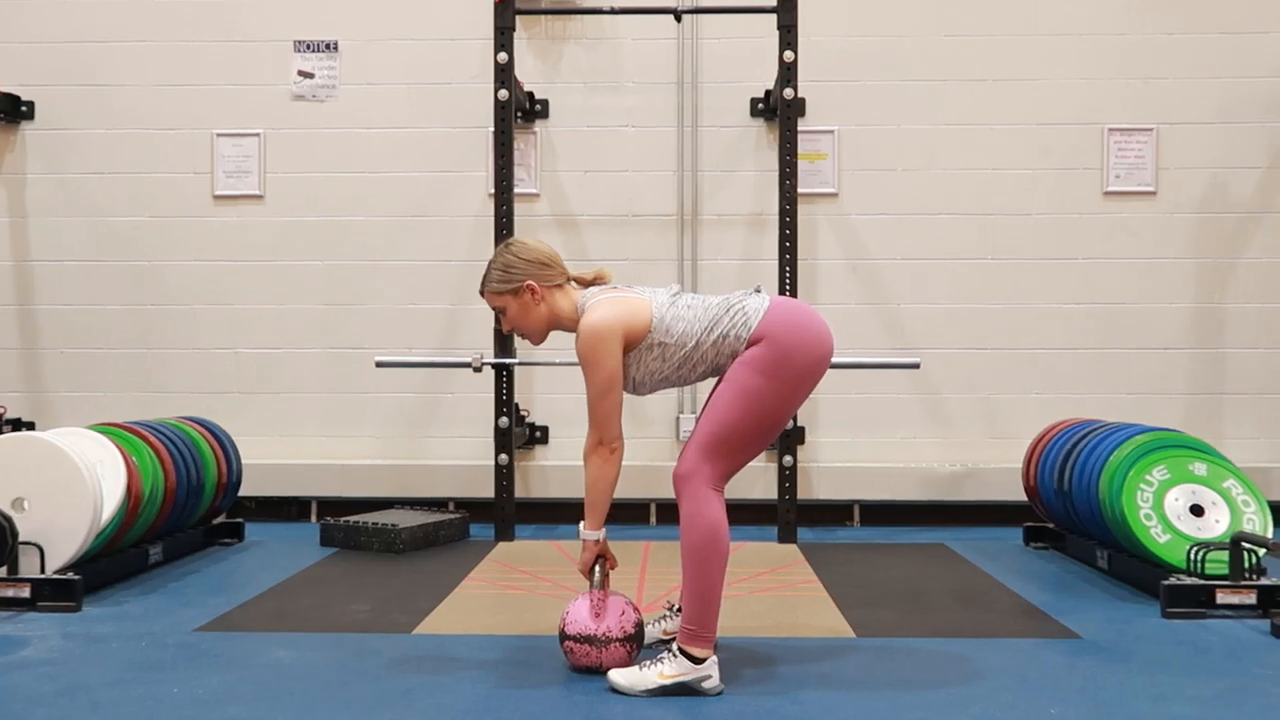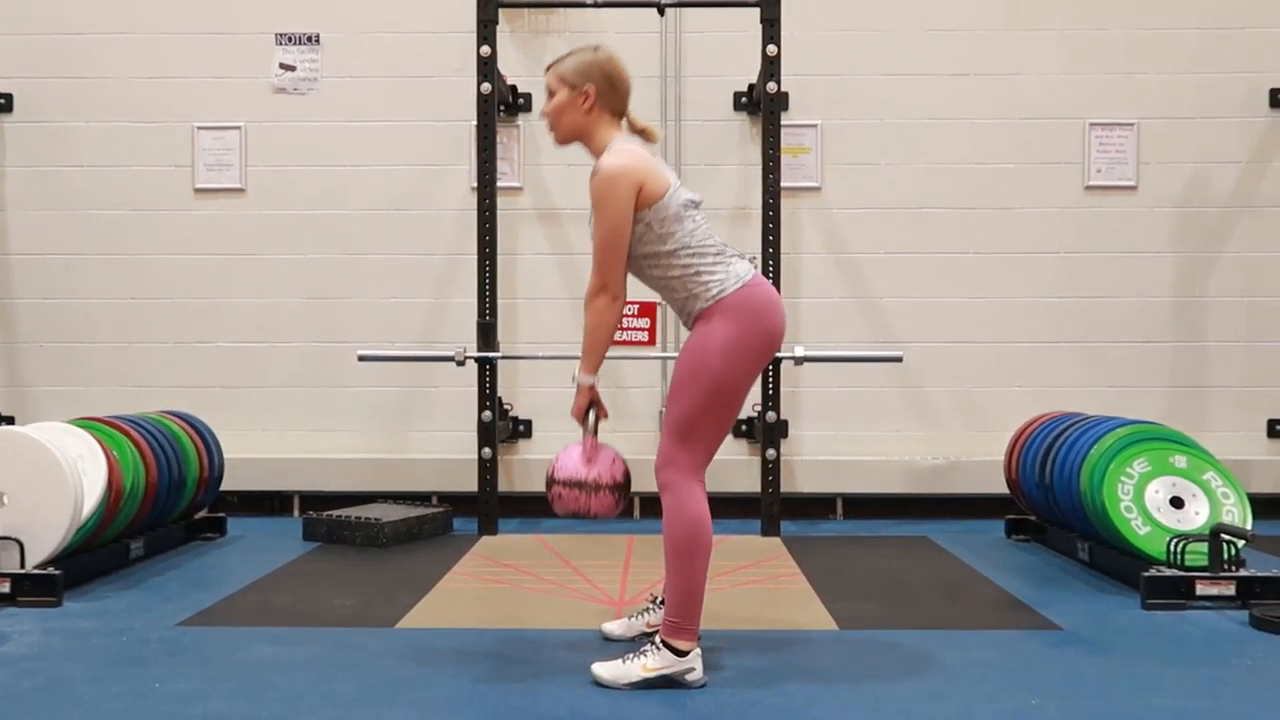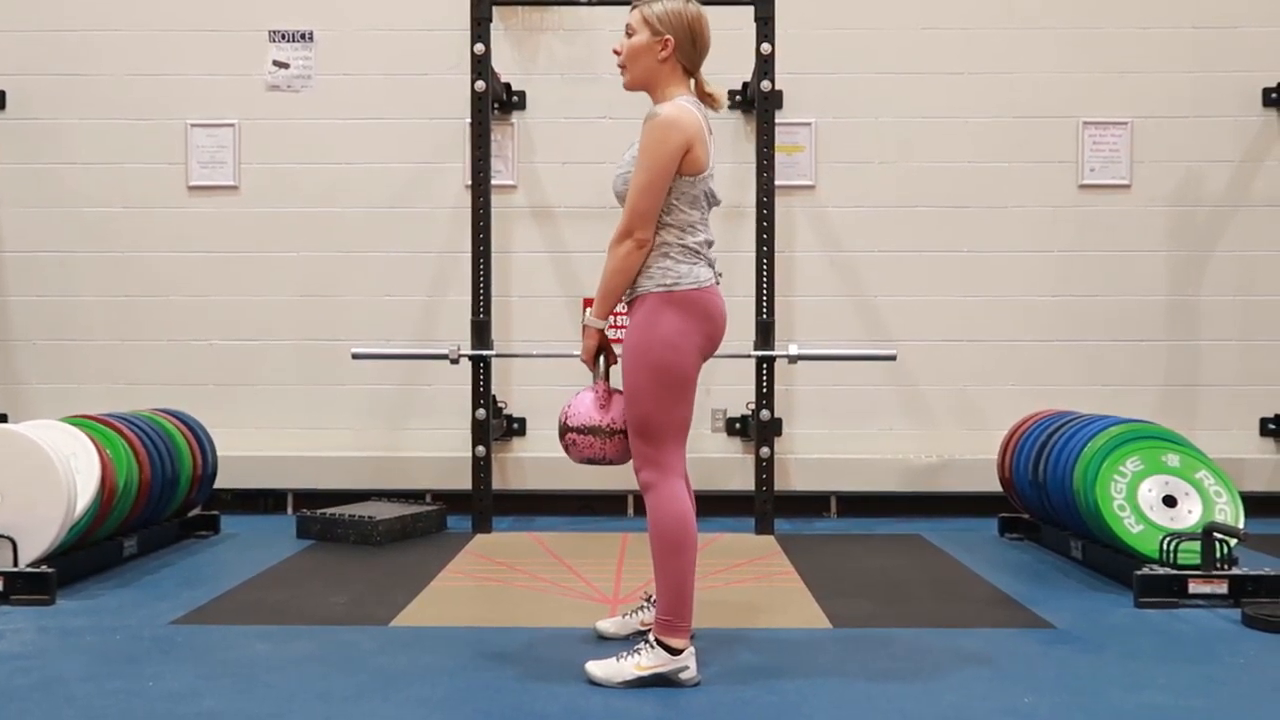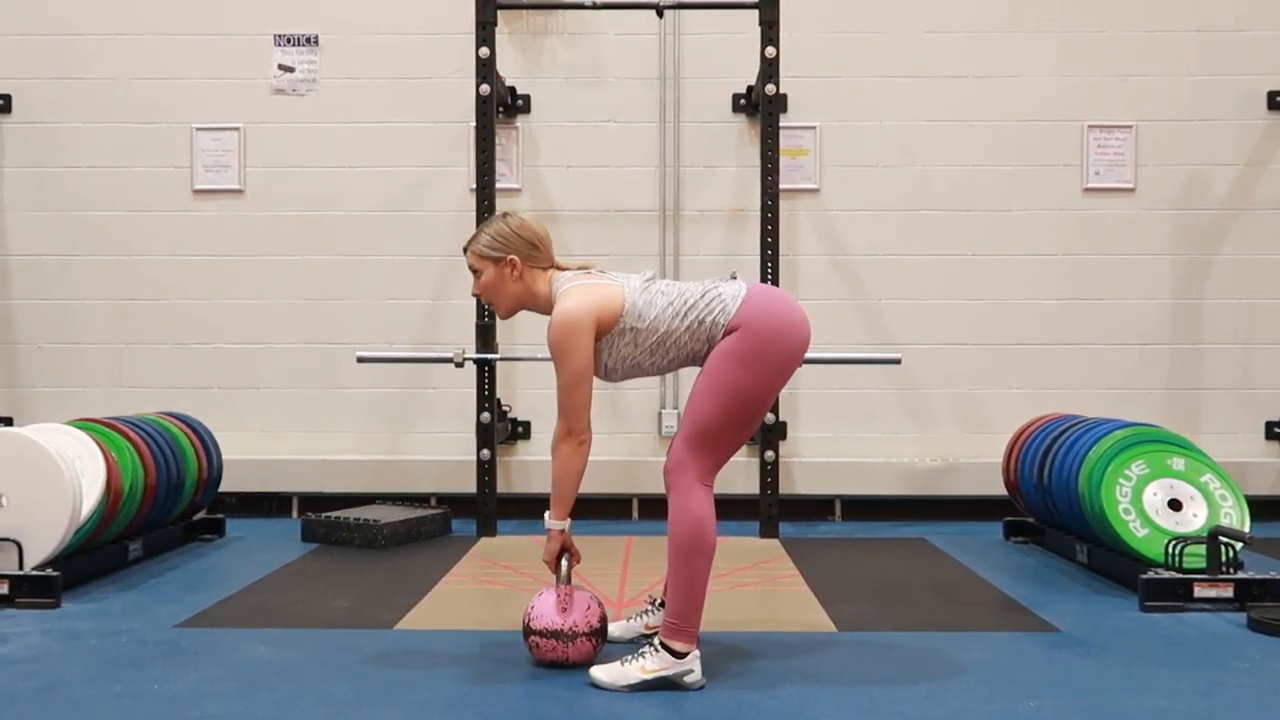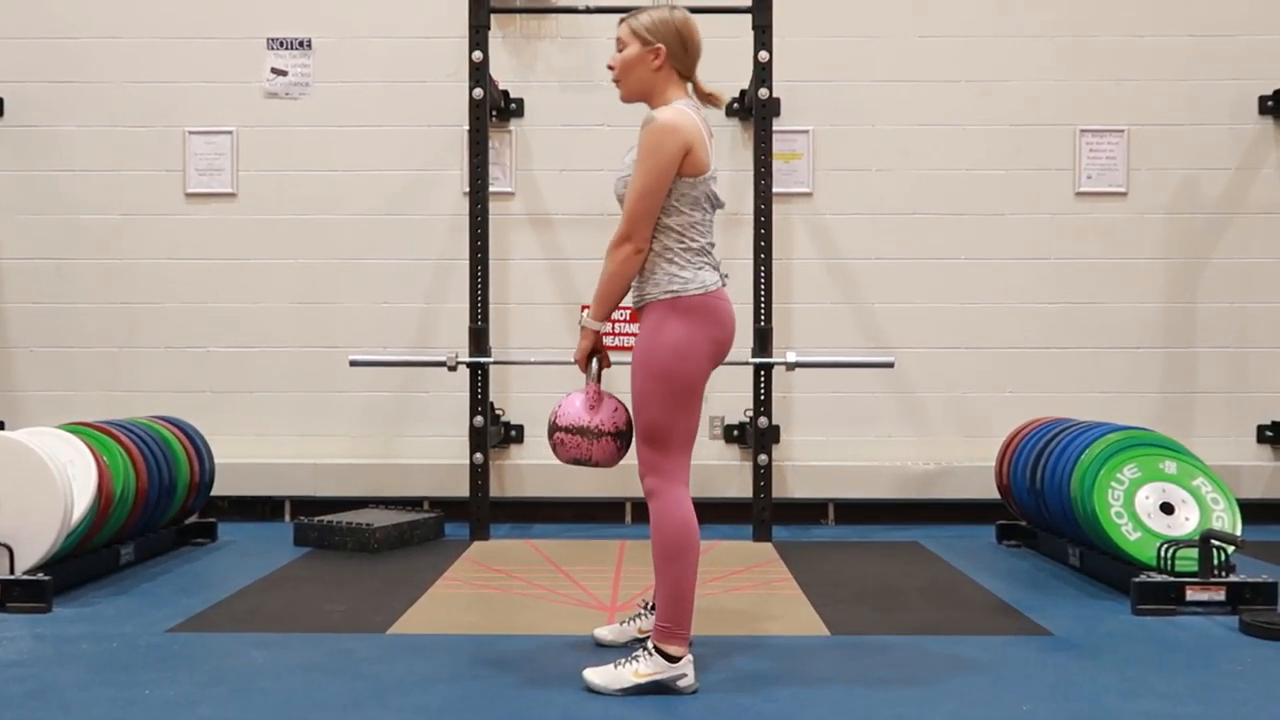
dt=1s
person 1, frame 1
left shoulder: (597, 324)
right shoulder: (599, 306)
left elbow: (606, 445)
right elbow: (602, 441)
left wrist: (592, 534)
right wrist: (595, 530)
left hip: (786, 341)
right hip: (784, 334)
left knee: (697, 478)
right knee: (699, 475)
left ankle: (695, 658)
right ankle: (691, 613)
person 1, frame 2
left shoulder: (615, 168)
right shoulder: (624, 158)
left elbow: (605, 291)
right elbow: (609, 287)
left wrist: (585, 380)
right wrist: (590, 378)
left hip: (736, 315)
right hip: (739, 310)
left knee: (677, 472)
right knee: (680, 466)
left ankle: (678, 649)
right ankle: (673, 606)
person 1, frame 3
left shoulder: (669, 118)
right shoulder: (682, 116)
left elbow: (634, 238)
left wrist: (594, 321)
right wrist: (612, 316)
left hip: (669, 308)
right hip: (681, 303)
left knee: (659, 471)
right knee: (661, 466)
left ankle: (673, 648)
right ankle: (667, 606)
person 1, frame 4
left shoulder: (570, 313)
right shoulder: (574, 291)
left elbow: (575, 437)
right elbow: (568, 430)
left wrist: (557, 523)
right wrist: (559, 519)
left hip: (760, 330)
right hip: (763, 321)
left knee: (687, 474)
right knee: (688, 471)
left ankle: (677, 652)
right ankle: (673, 606)
person 1, frame 5
left shoulder: (668, 122)
right shoulder: (680, 121)
left elbow: (630, 242)
right elbow: (642, 239)
left wrist: (592, 323)
right wrist: (601, 320)
left hip: (680, 315)
right hip: (690, 310)
left knee: (663, 479)
right knee: (664, 473)
left ankle: (670, 654)
right ankle: (663, 611)
